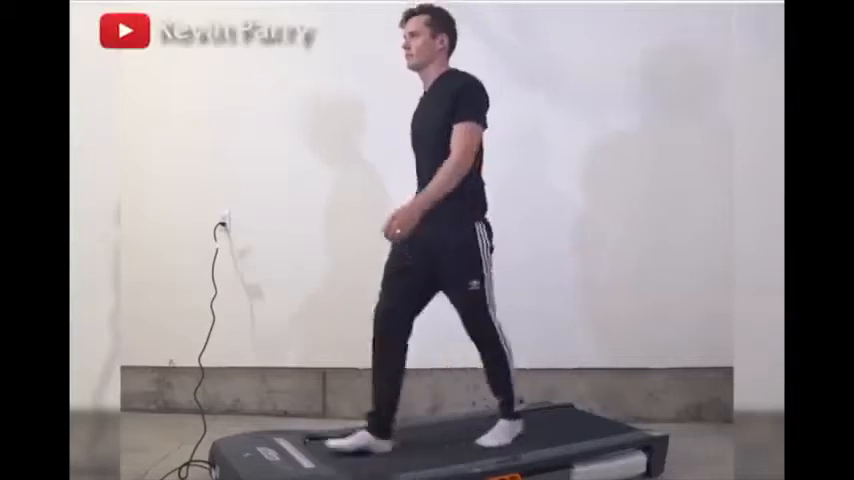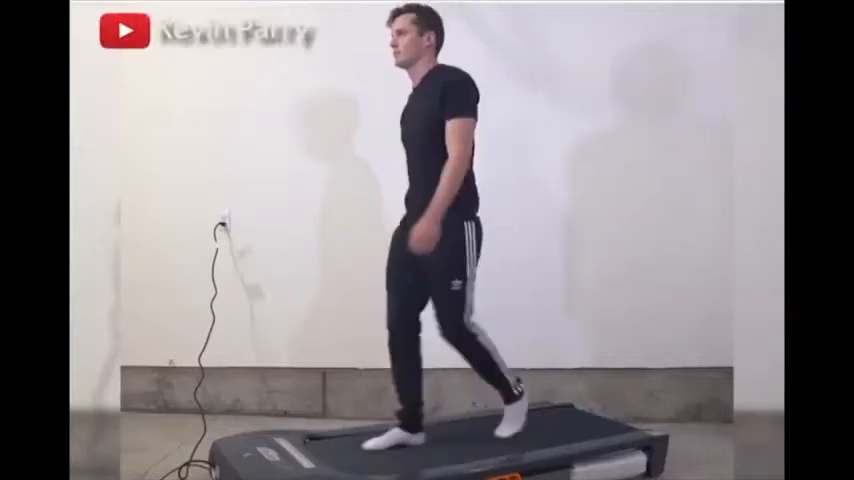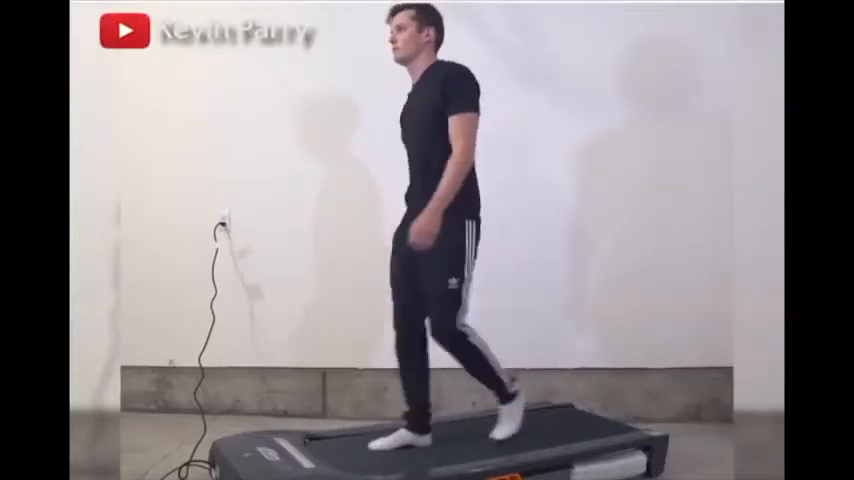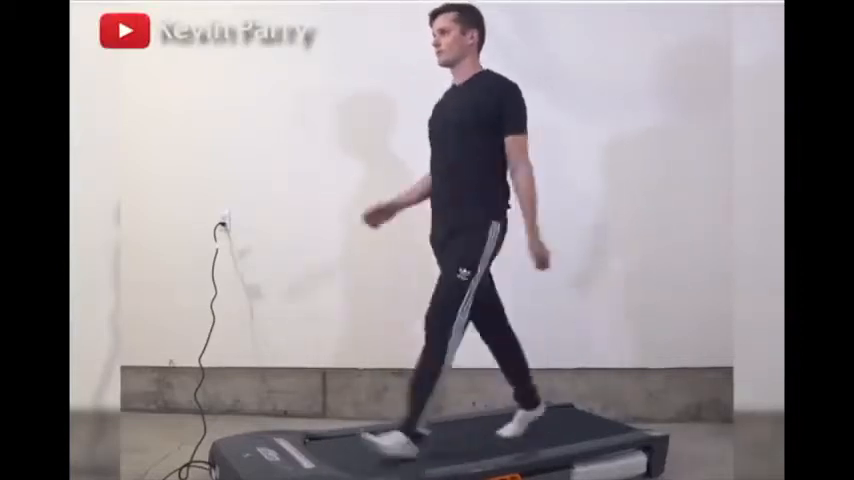
dt=0.7s
person 1, frame 1
left shoulder: (465, 89)
right shoulder: (424, 105)
left elbow: (463, 159)
left wrist: (415, 208)
left hip: (461, 228)
right hip: (416, 232)
left knee: (482, 328)
right knee: (387, 322)
left ankle: (510, 415)
right ankle: (378, 430)
person 1, frame 2
left shoulder: (453, 84)
right shoulder: (413, 103)
left elbow: (460, 157)
left wrist: (432, 218)
left hip: (454, 226)
right hip: (413, 227)
left knee: (454, 326)
right knee: (400, 326)
left ankle: (514, 396)
right ankle: (409, 426)
person 1, frame 3
left shoulder: (455, 79)
right shoulder: (414, 98)
left elbow: (462, 152)
left wrist: (431, 213)
left hip: (454, 221)
right hip: (419, 225)
left knee: (446, 325)
right knee: (406, 325)
left ankle: (509, 397)
right ankle: (416, 424)
person 1, frame 4
left shoulder: (499, 92)
right shoulder: (445, 103)
left elbow: (520, 168)
left wrist: (533, 234)
right wrist: (395, 205)
left hip: (479, 226)
right hip: (447, 226)
left knee: (442, 324)
right knee: (489, 322)
left ankle: (411, 431)
right ankle: (528, 403)
